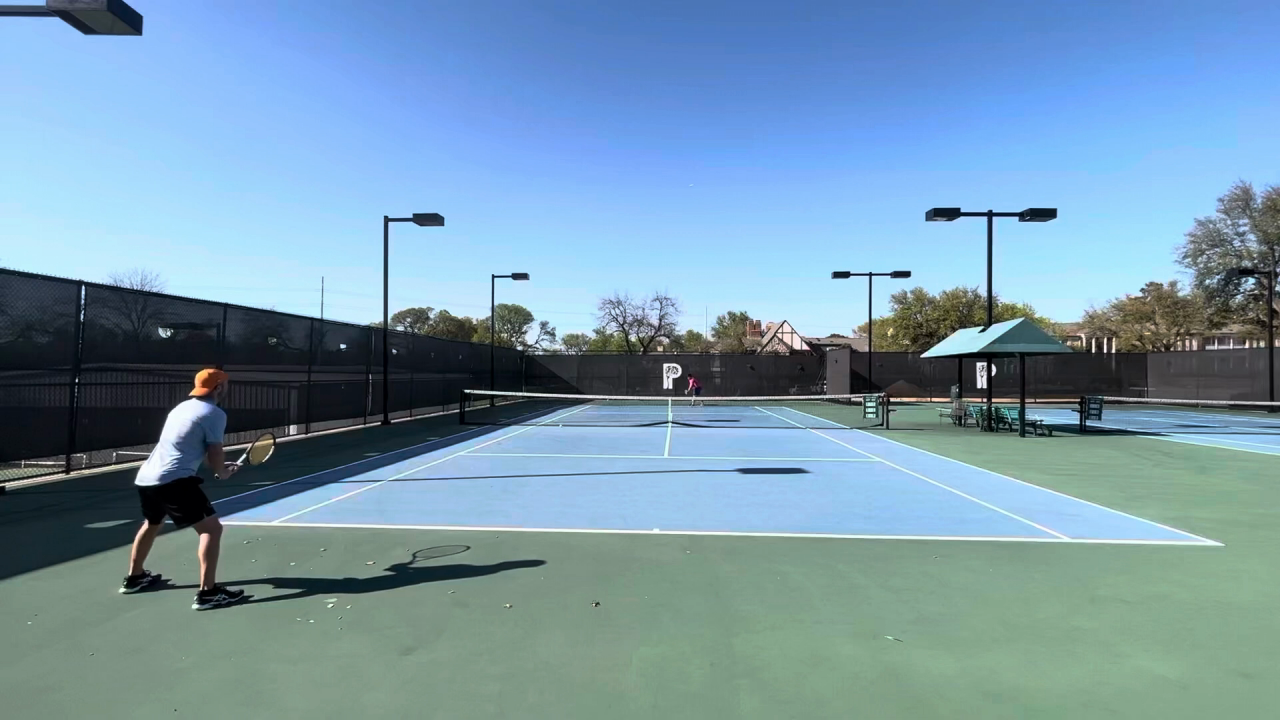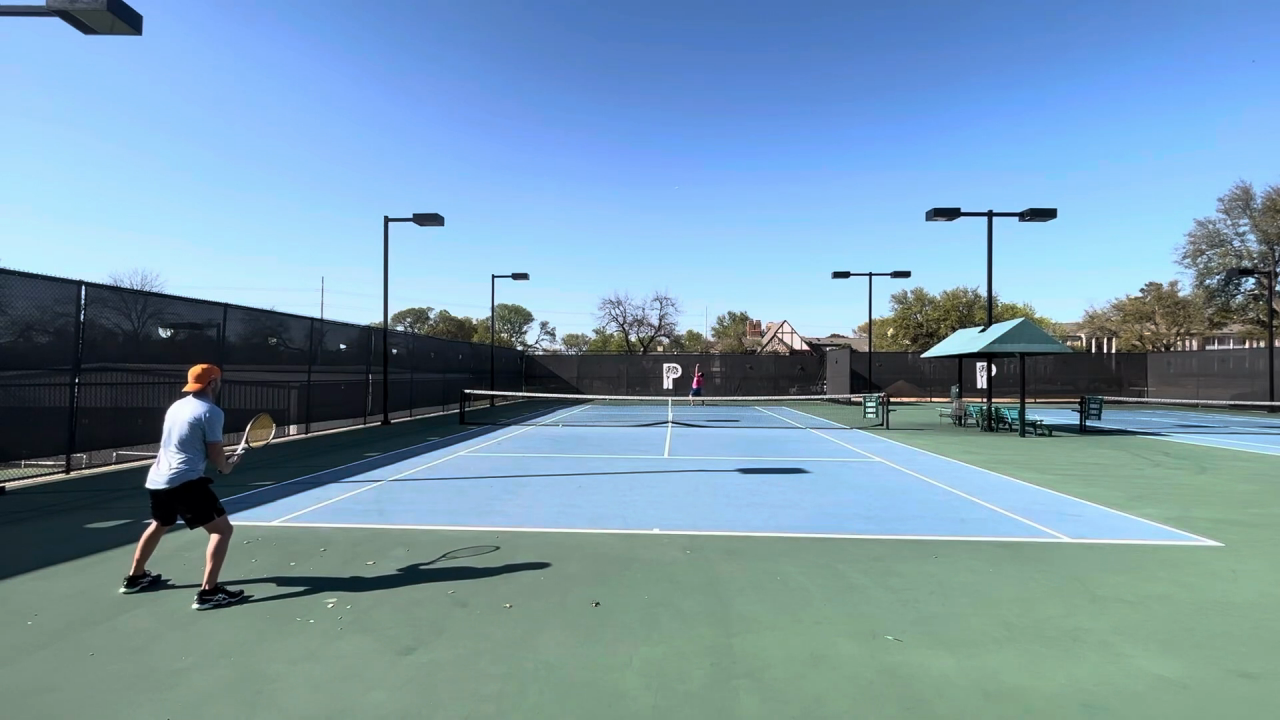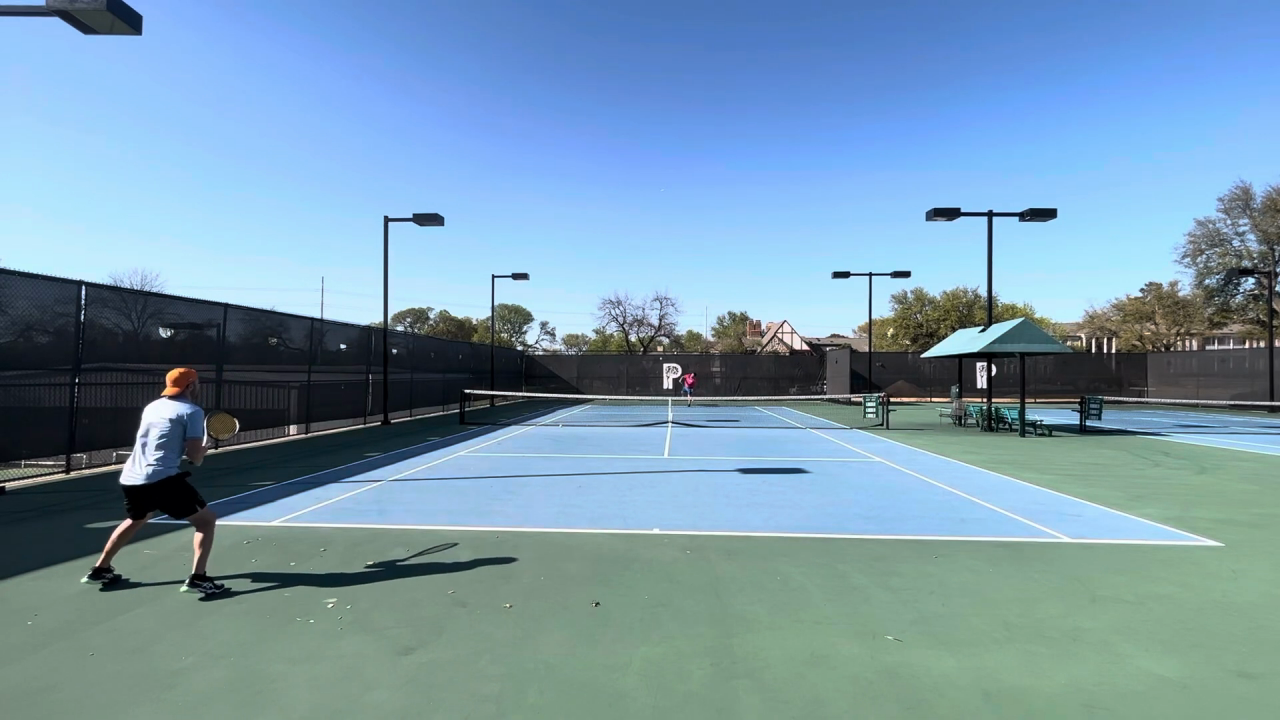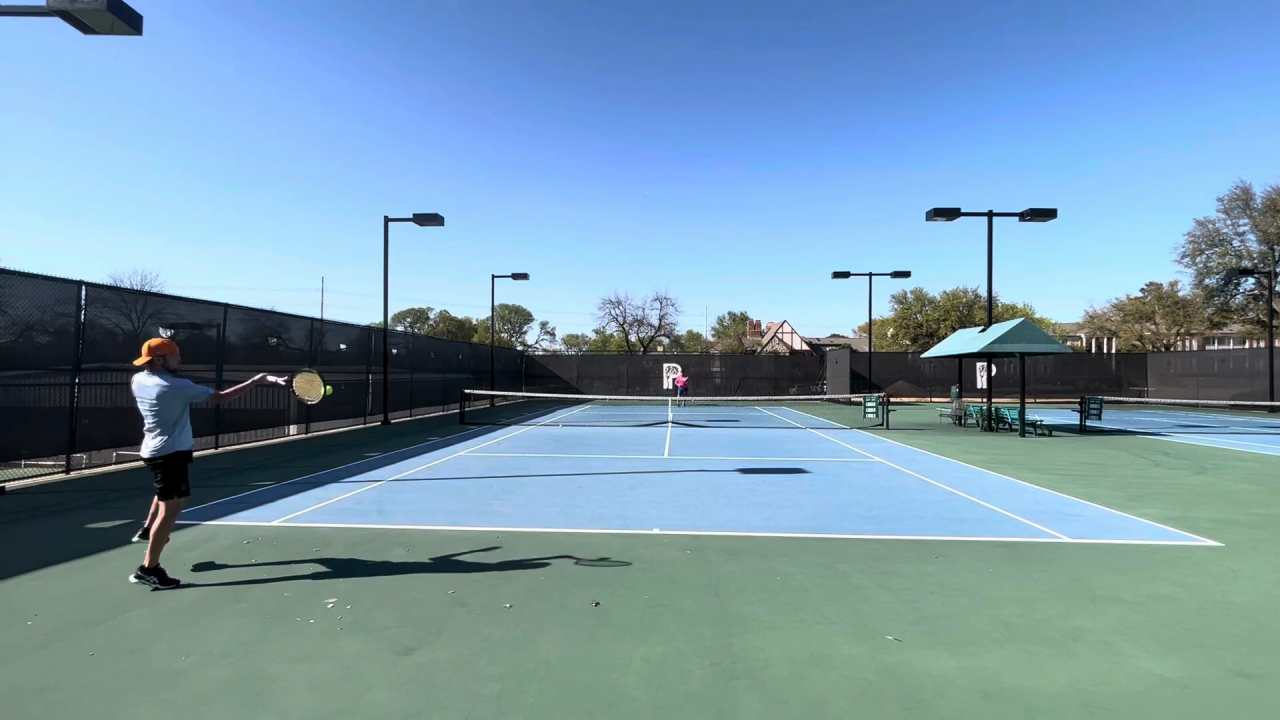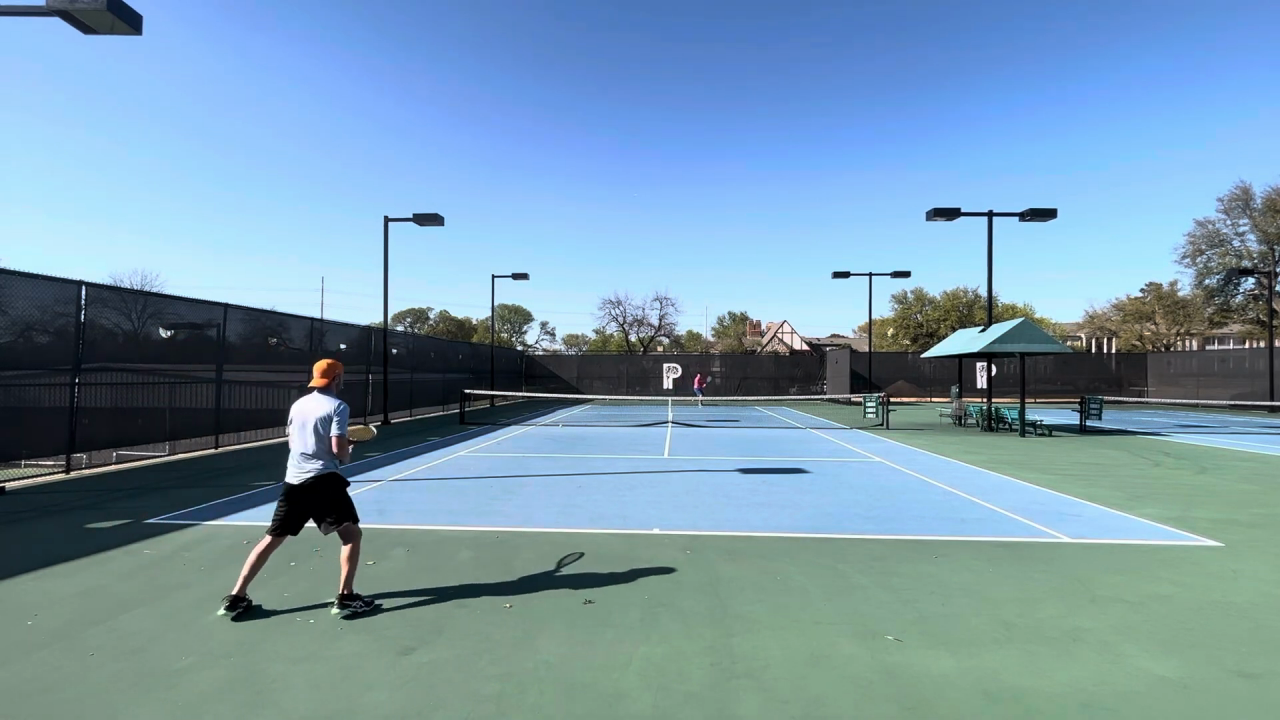
dt=1s
person 1, frame 1
left shoulder: (183, 407)
right shoulder: (214, 413)
right elbow: (215, 457)
left wrist: (220, 465)
right wrist: (223, 472)
left hip: (146, 477)
right hip: (174, 480)
left knee: (152, 524)
right knee: (212, 528)
left ankle: (134, 577)
right ankle: (208, 593)
person 1, frame 2
left shoulder: (177, 406)
right shoulder: (211, 412)
right elbow: (215, 454)
left wrist: (220, 460)
right wrist: (225, 467)
left hip: (157, 479)
right hip: (184, 481)
left knee: (159, 525)
right knee: (222, 529)
left ankle: (135, 577)
right ankle: (208, 592)
person 1, frame 3
left shoulder: (152, 407)
right shoulder: (192, 411)
right elbow: (194, 454)
left wrist: (188, 451)
right wrist: (201, 453)
left hip: (130, 478)
right hip: (162, 479)
left knee: (136, 521)
right knee: (206, 520)
left ankle: (100, 570)
right ankle: (198, 577)
person 1, frame 4
left shoulder: (138, 381)
right shoulder: (176, 387)
right elbow: (221, 398)
right wrist: (254, 381)
left hip: (155, 451)
right hip: (169, 454)
right knee: (169, 509)
left ankle: (149, 530)
right ankle: (148, 570)
person 1, frame 5
left shoulder: (297, 405)
right shoulder: (338, 406)
right elbow: (338, 448)
right wrist: (347, 455)
left hip: (294, 481)
right hip: (322, 480)
left knee: (272, 539)
right knee: (352, 534)
left ankle: (236, 597)
right ankle: (346, 597)
